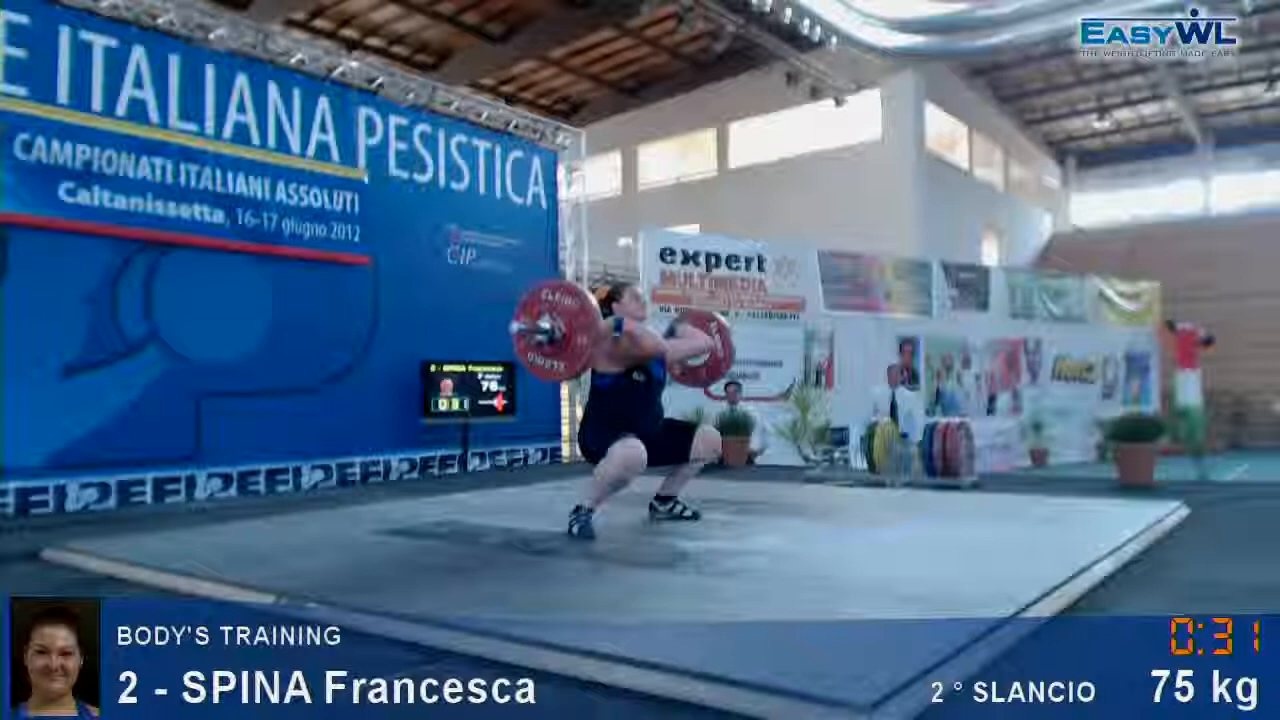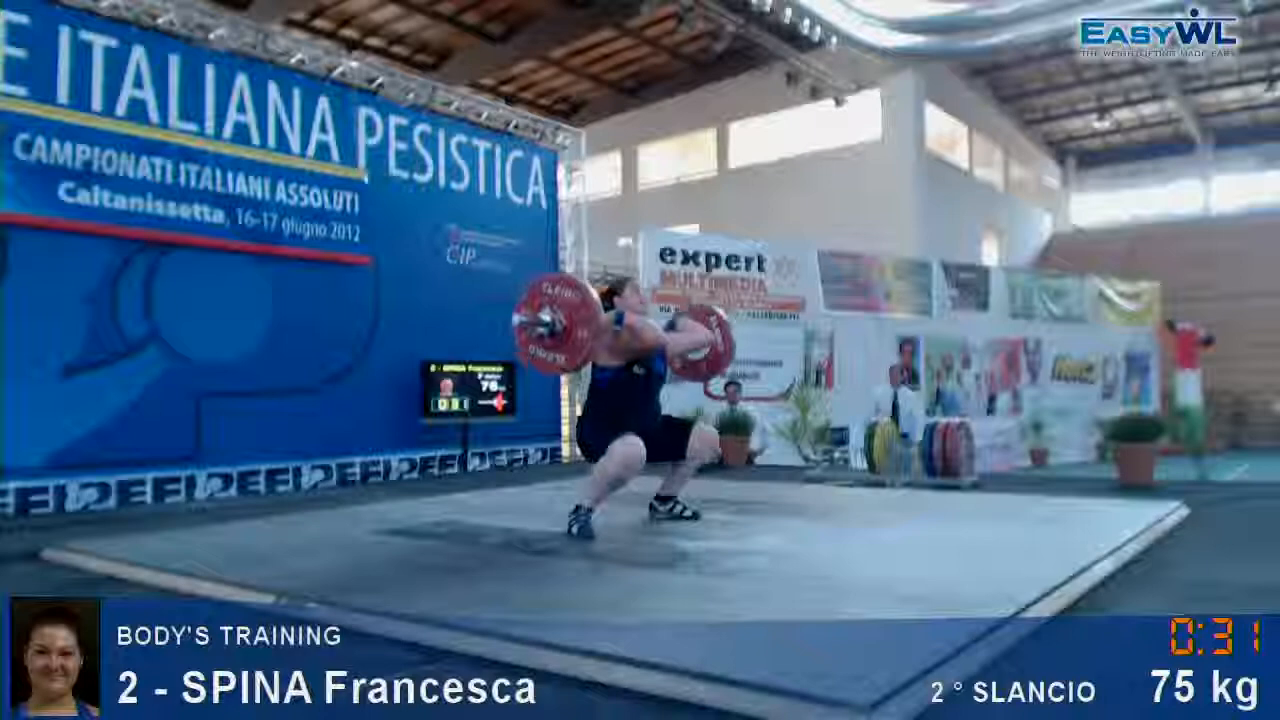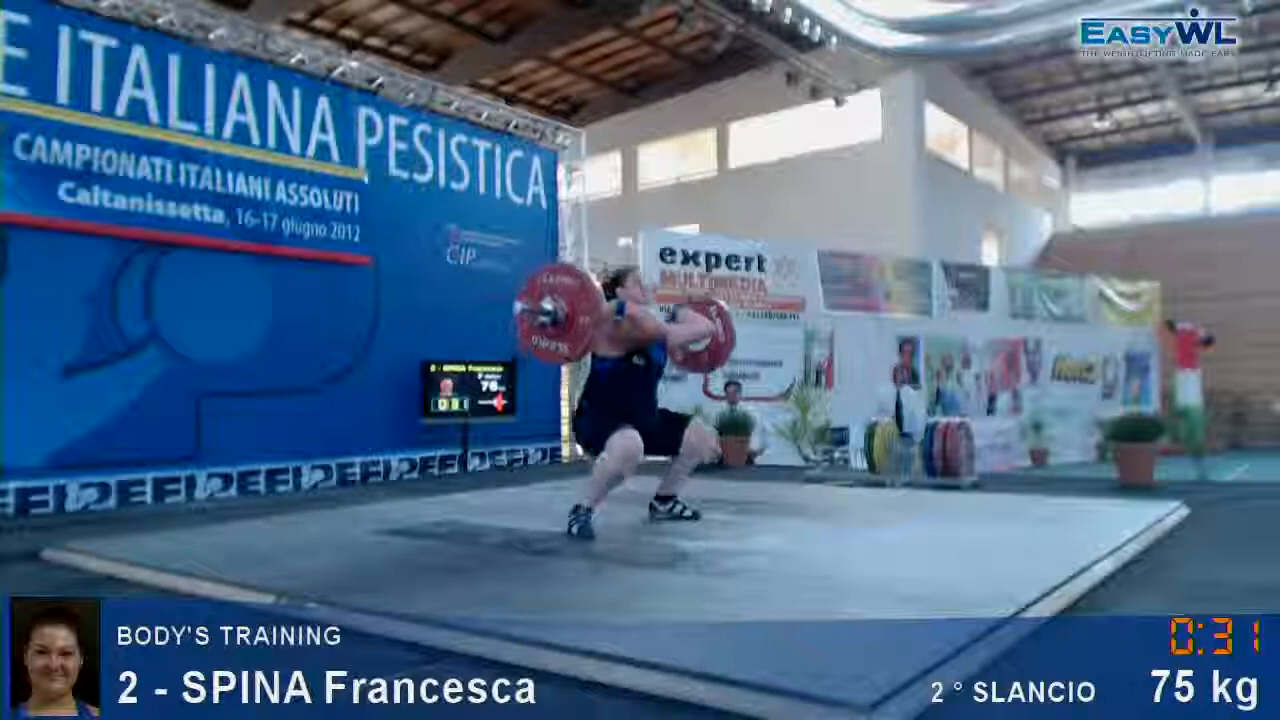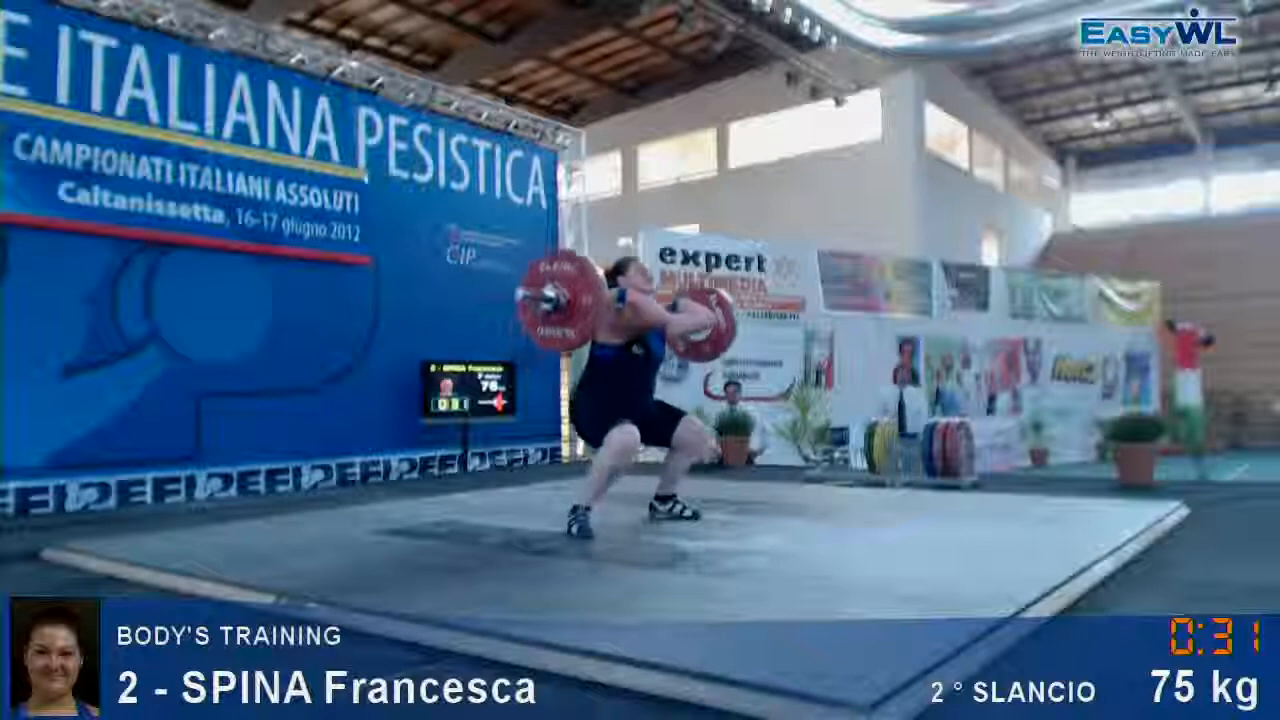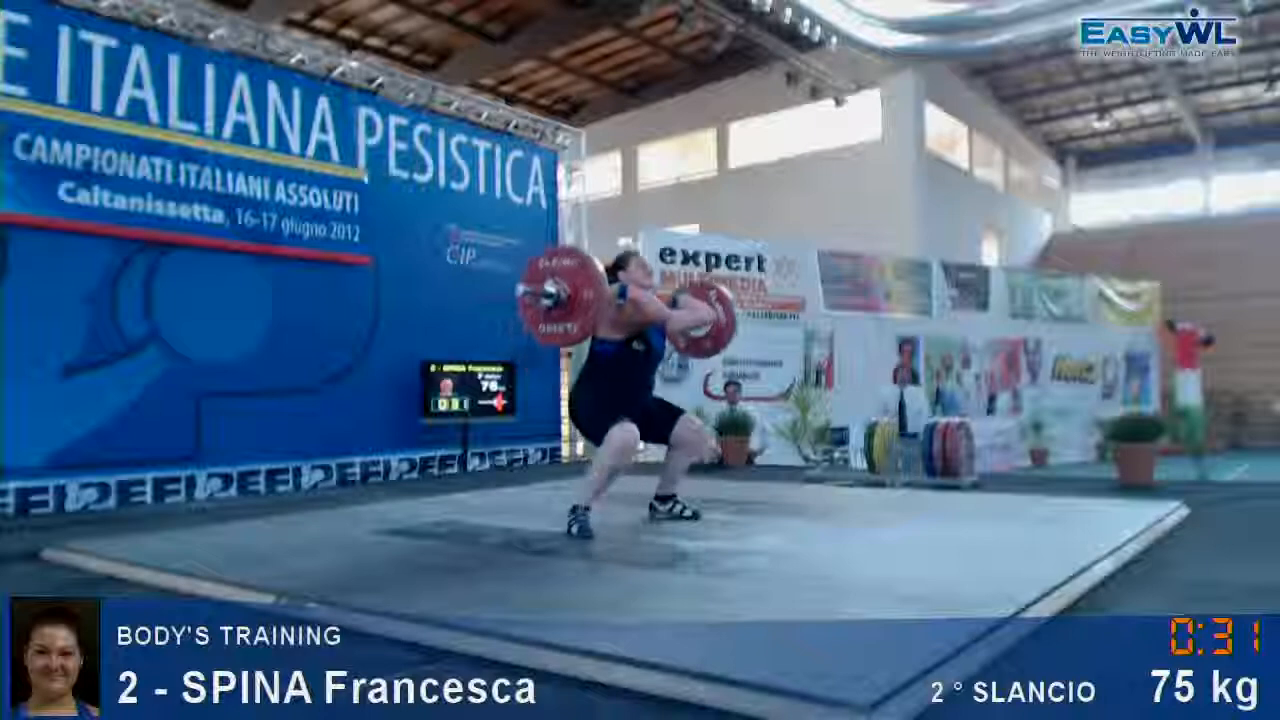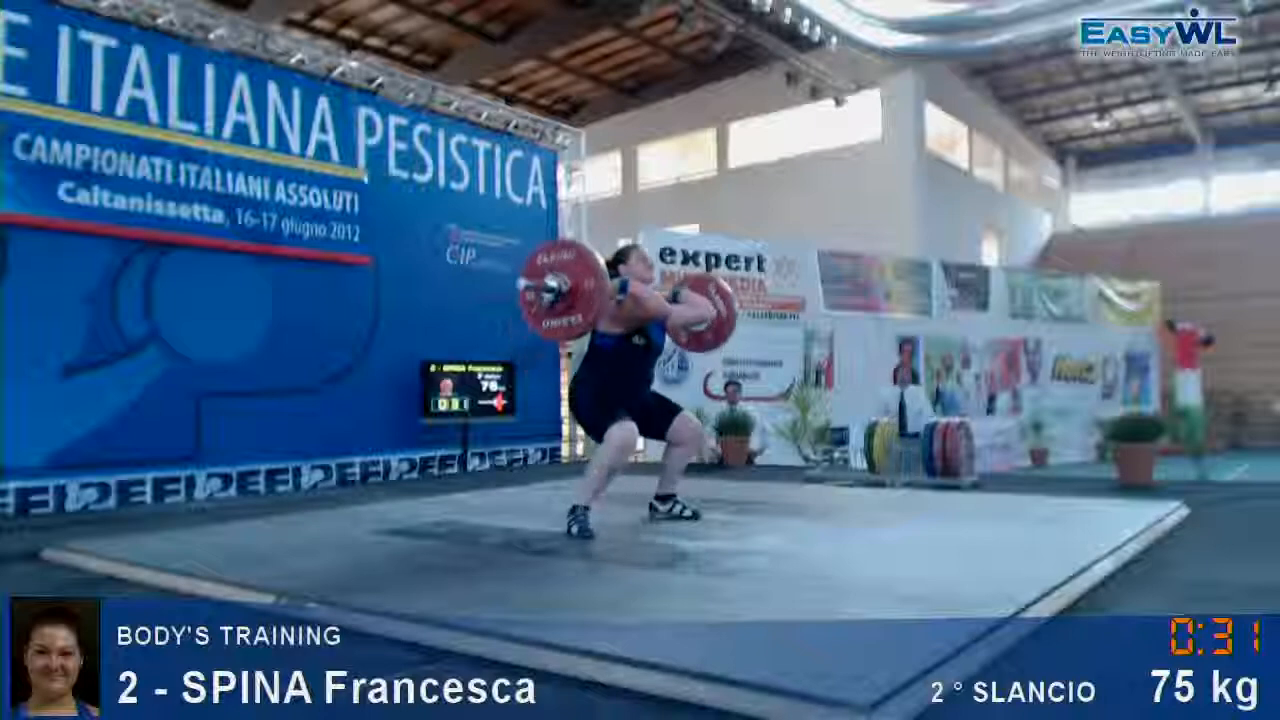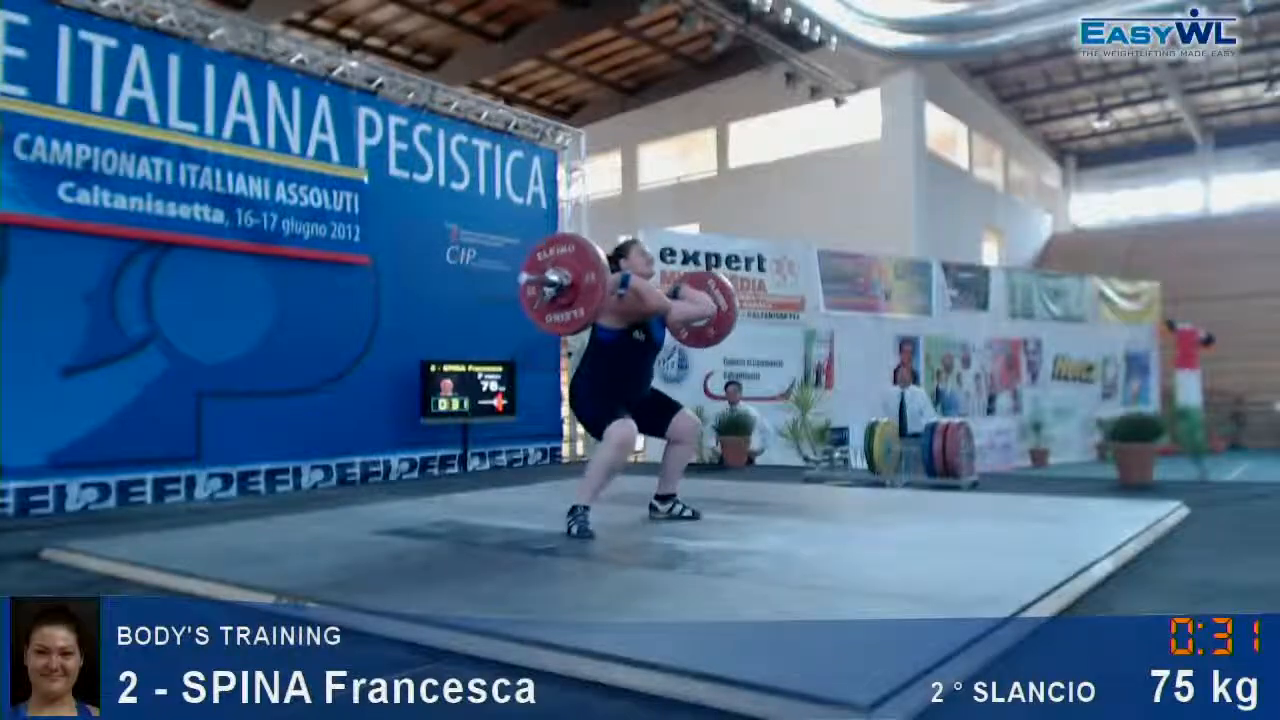
dt=0.1s
person 1, frame 1
left shoulder: (655, 345)
right shoulder: (613, 346)
left elbow: (704, 344)
right elbow: (652, 346)
left wrist: (677, 328)
right wrist: (617, 324)
right hip: (603, 436)
left knee: (710, 442)
right knee: (632, 455)
left ankle: (664, 501)
right ankle: (582, 511)
person 1, frame 2
left shoulder: (655, 340)
right shoulder: (613, 340)
left elbow: (704, 337)
right elbow: (653, 338)
left wrist: (677, 322)
right wrist: (617, 317)
right hip: (601, 432)
left knee: (708, 440)
right knee: (631, 453)
left ankle: (664, 501)
right ankle: (582, 511)
person 1, frame 3
left shoulder: (657, 333)
right shoulder: (616, 328)
left elbow: (706, 328)
right elbow: (654, 329)
left wrist: (678, 312)
right wrist: (619, 307)
left hip: (641, 419)
right hip: (598, 421)
left knee: (704, 438)
right knee: (629, 446)
left ankle: (664, 501)
right ankle: (582, 511)
person 1, frame 4
left shoulder: (656, 323)
right shoulder: (616, 317)
left elbow: (706, 318)
right elbow: (655, 317)
left wrist: (678, 303)
right wrist: (621, 295)
left hip: (637, 409)
right hip: (595, 409)
left knee: (699, 436)
right knee: (626, 440)
left ankle: (663, 500)
right ankle: (580, 510)
person 1, frame 5
left shoulder: (656, 316)
right shoulder: (618, 312)
left elbow: (706, 316)
right elbow: (658, 314)
left wrist: (679, 299)
right wrist: (622, 290)
left hip: (636, 402)
right hip: (595, 404)
left knee: (695, 433)
right knee: (625, 439)
left ankle: (663, 501)
right ankle: (579, 511)
person 1, frame 6
left shoulder: (656, 307)
right shoulder: (618, 307)
left elbow: (706, 312)
right elbow: (659, 309)
left wrist: (679, 293)
right wrist: (622, 286)
left hip: (634, 397)
right hip: (595, 397)
left knee: (690, 431)
right knee: (624, 437)
left ankle: (663, 500)
right ankle: (579, 511)
person 1, frame 7
left shoulder: (654, 300)
right shoulder: (619, 300)
left elbow: (708, 309)
right elbow: (658, 305)
left wrist: (679, 289)
right wrist: (623, 279)
left hip: (635, 392)
right hip: (596, 392)
left knee: (688, 428)
right knee: (623, 436)
left ankle: (663, 501)
right ankle: (578, 511)
